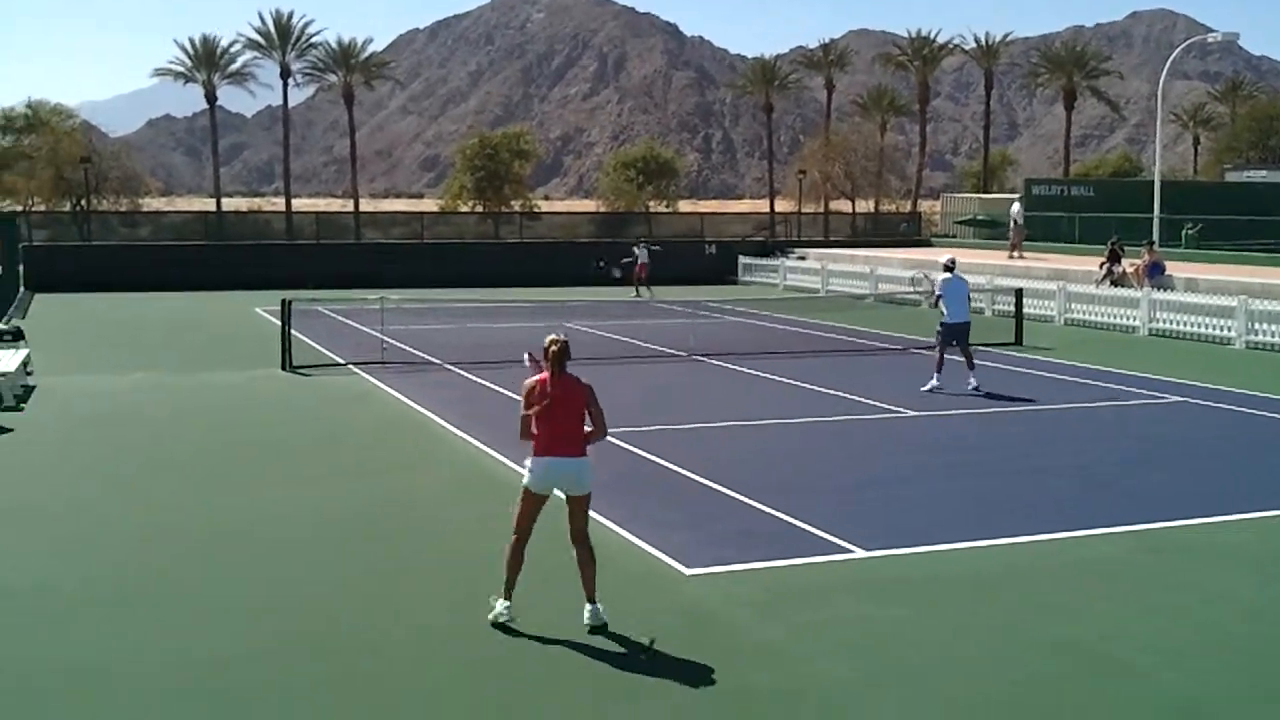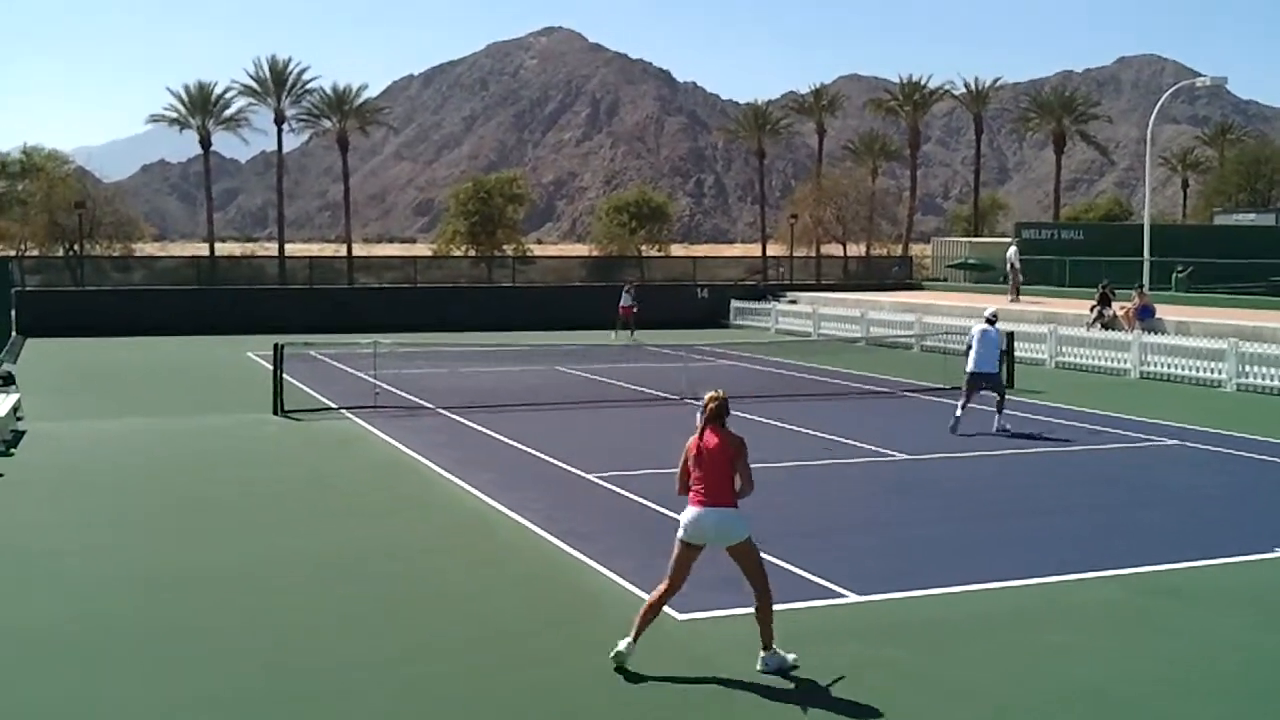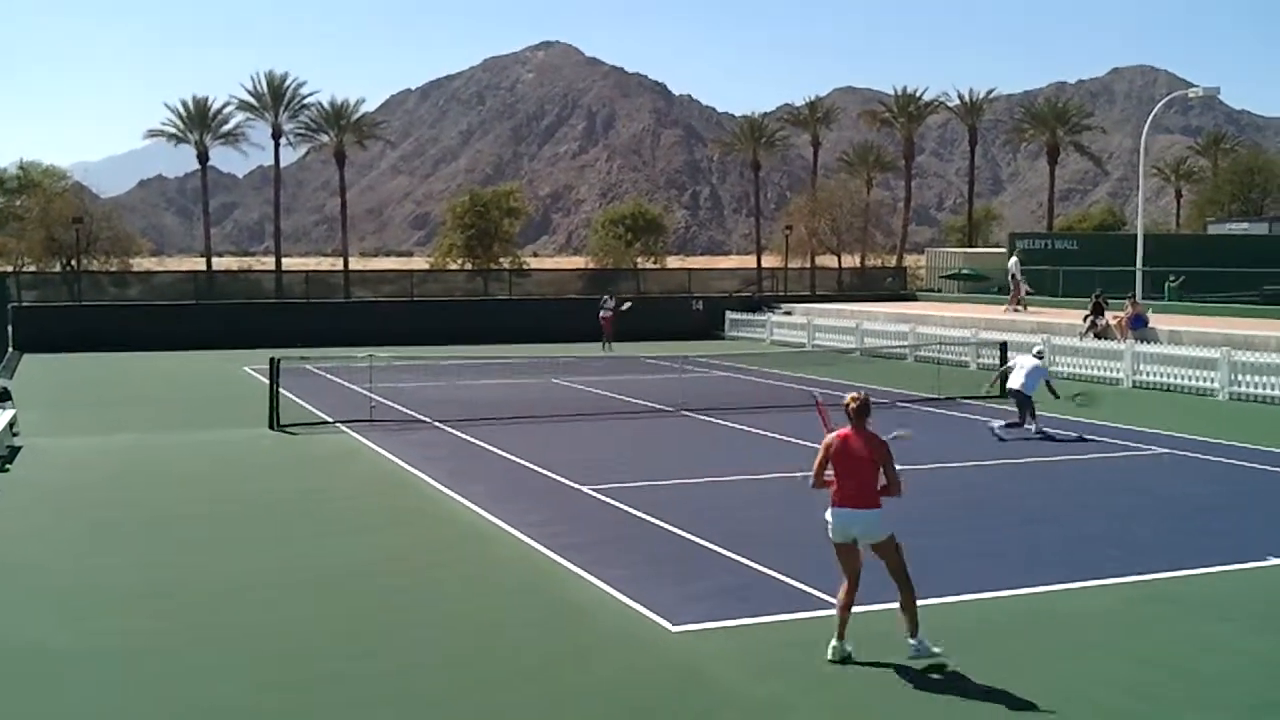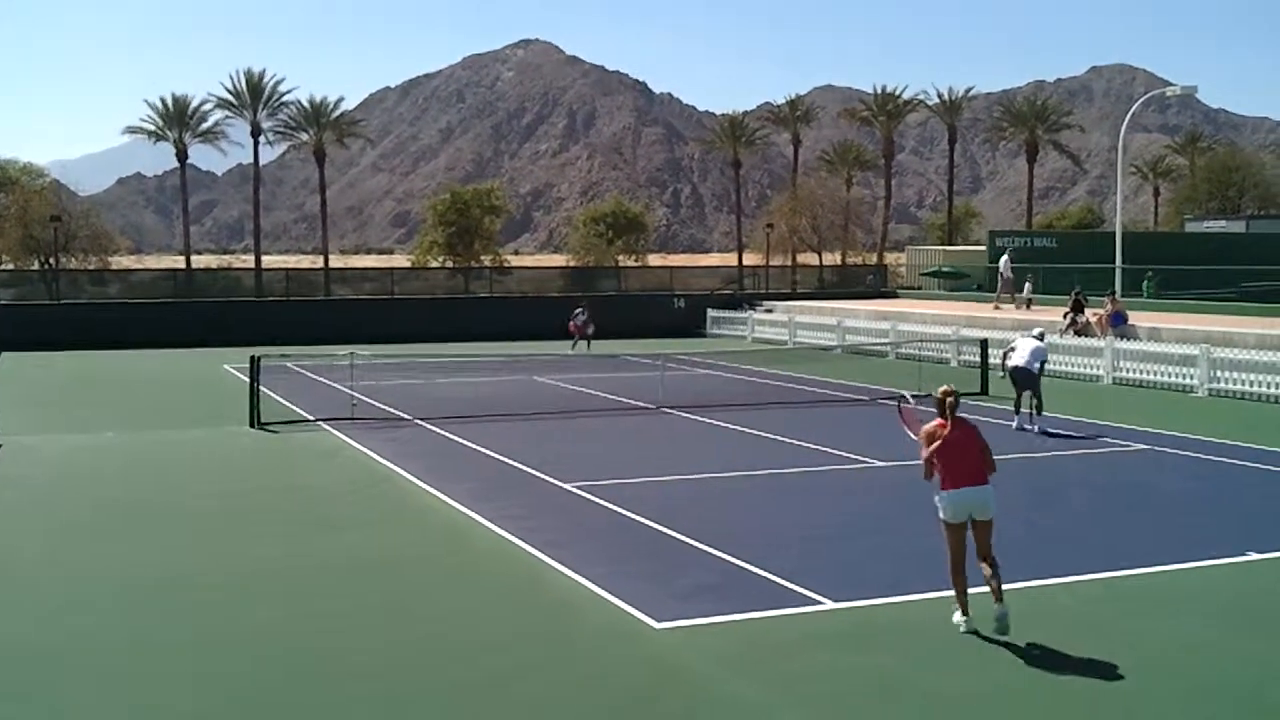
dt=0.5s
person 1, frame 1
left shoulder: (532, 386)
right shoulder: (582, 388)
left elbow: (524, 432)
right elbow: (601, 431)
left hip: (541, 465)
right hip: (575, 466)
left knee: (520, 535)
right knee: (580, 540)
left ankle: (505, 601)
right ankle: (592, 607)
person 1, frame 2
left shoulder: (693, 442)
right shoulder: (735, 442)
left elbow: (682, 489)
right elbow: (747, 485)
right wrist: (733, 496)
left hip: (695, 515)
right hip: (727, 518)
left knee: (670, 586)
right knee: (760, 585)
left ankle: (628, 644)
right ankle: (768, 654)
person 1, frame 3
left shoulder: (831, 441)
right shoulder: (878, 444)
left elbow: (816, 482)
right elbow: (896, 490)
left hip: (840, 516)
right hip: (870, 517)
left knee: (851, 580)
right knee: (902, 577)
left ankle: (838, 644)
right ankle: (915, 640)
person 1, frame 4
left shoulder: (930, 431)
right shoulder: (972, 427)
left elbow: (928, 474)
right elbow: (991, 467)
left hip: (953, 496)
right hip: (982, 492)
left knee: (957, 559)
right knee: (986, 556)
left ankle: (964, 616)
right ankle: (999, 604)
